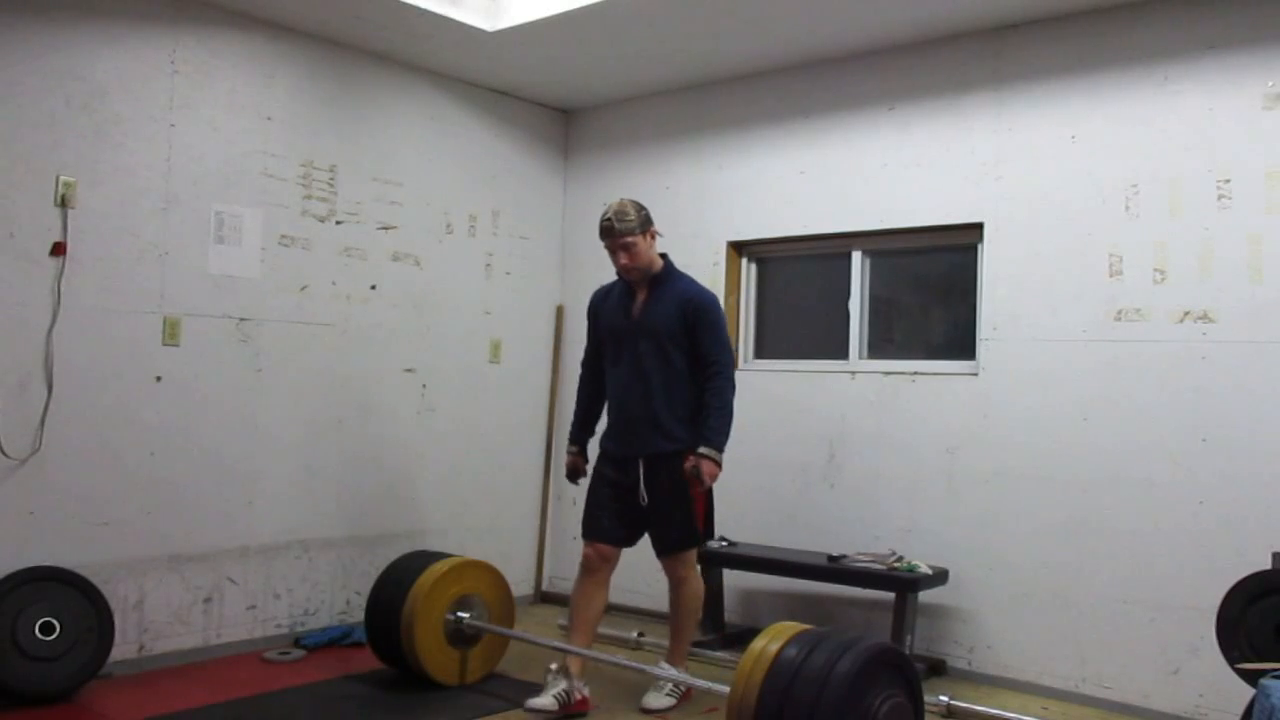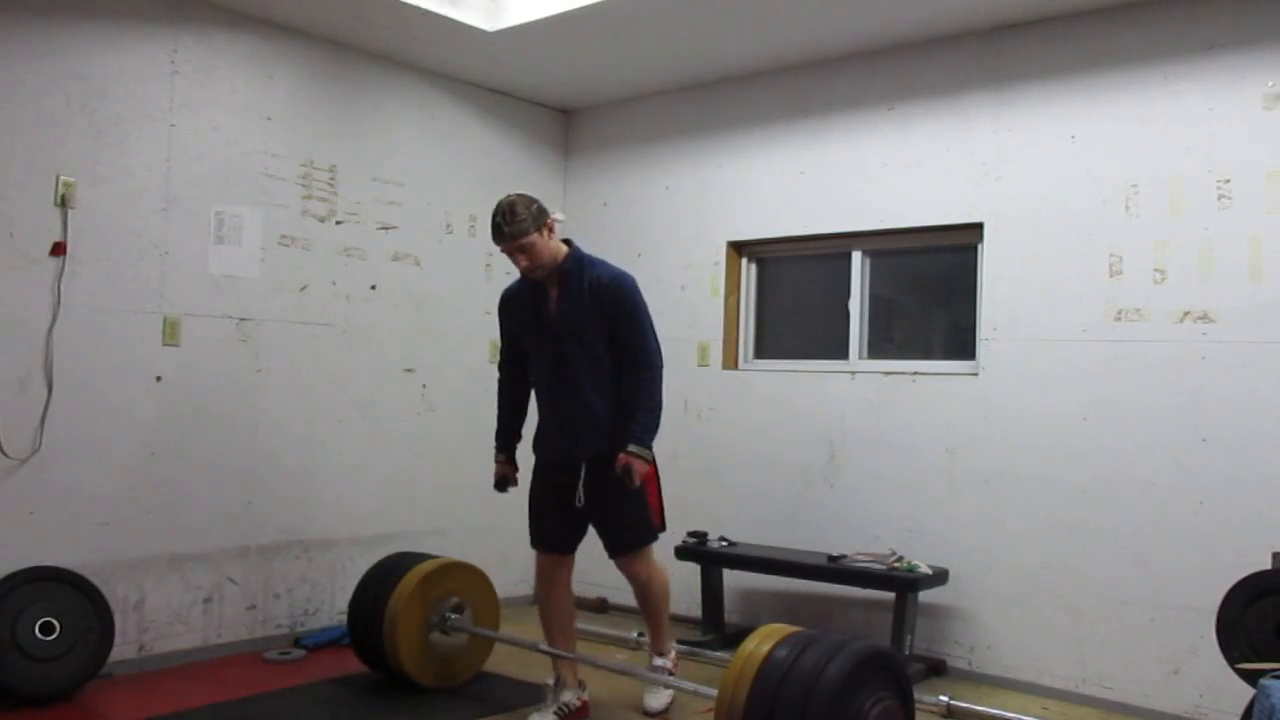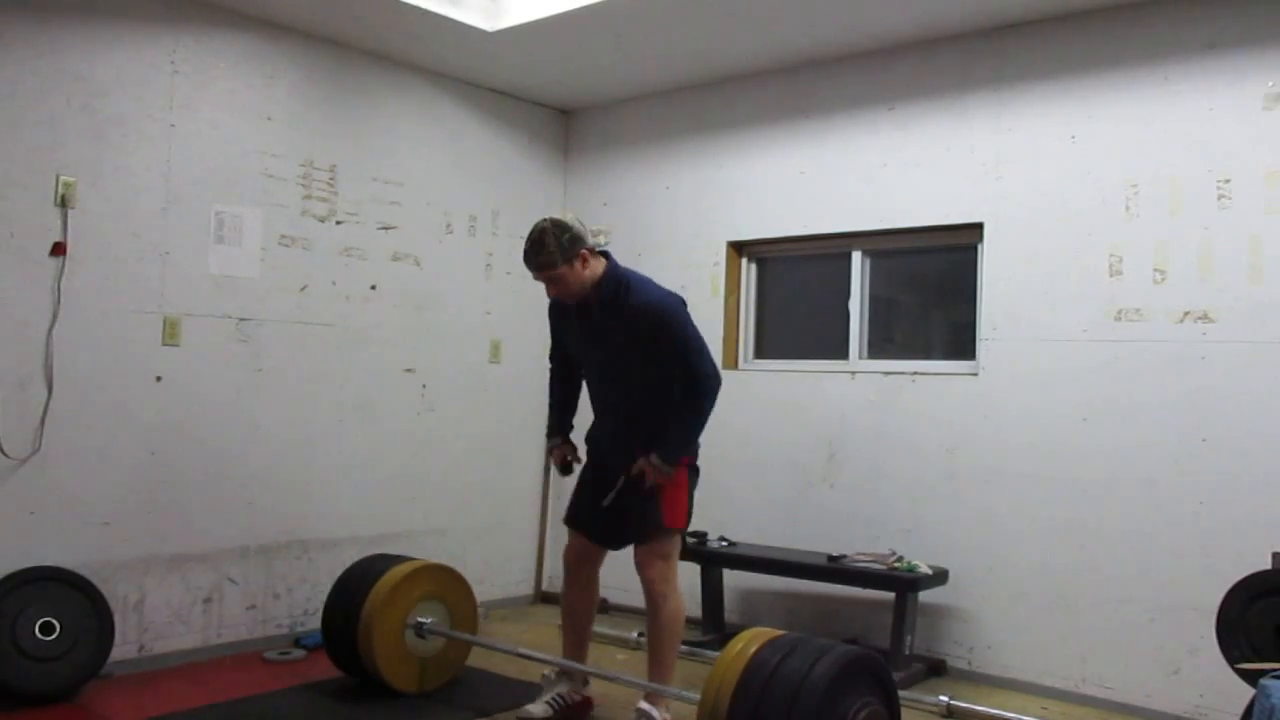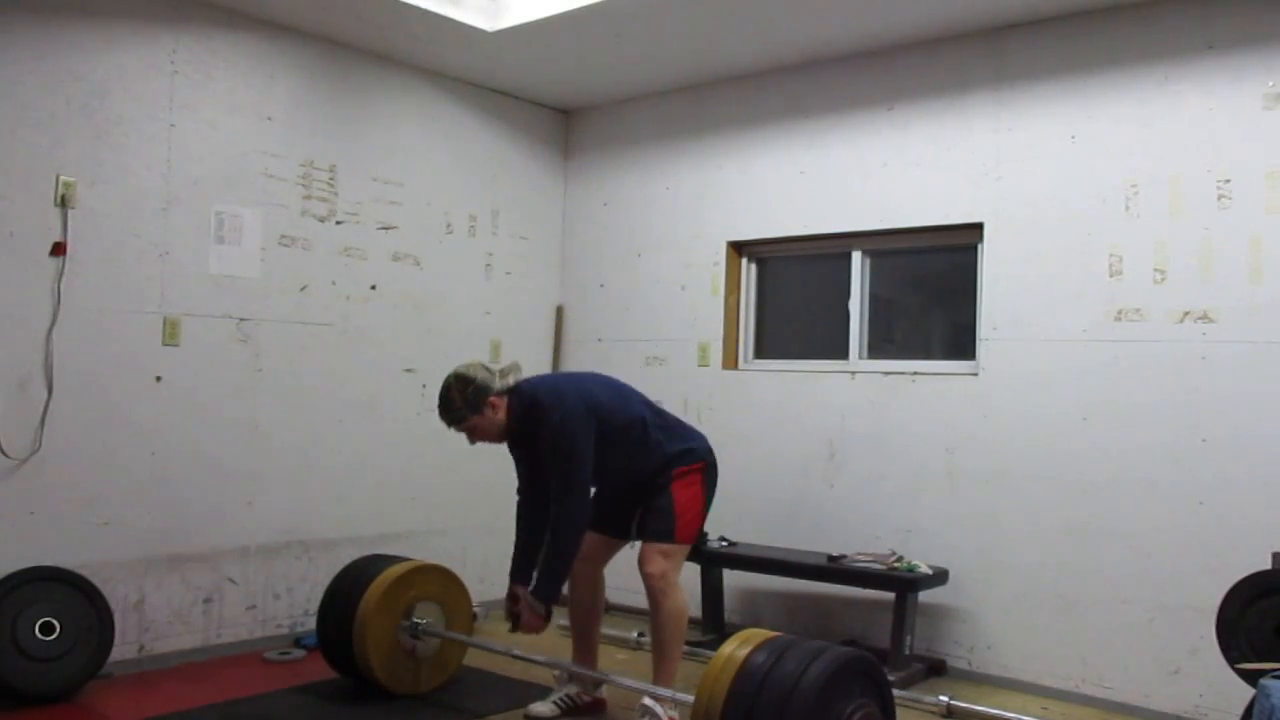
dt=0.7s
person 1, frame 1
left shoulder: (693, 299)
right shoulder: (604, 301)
left elbow: (719, 376)
right elbow: (593, 375)
left wrist: (710, 447)
right wrist: (576, 441)
left hip: (674, 455)
right hip: (618, 453)
left knee: (681, 564)
right knee: (594, 559)
left ankle: (676, 672)
person 1, frame 2
left shoulder: (610, 285)
right shoulder: (515, 301)
left elbow: (646, 366)
right elbow: (513, 377)
left wrist: (639, 444)
right wrist: (504, 447)
left hip: (615, 451)
right hip: (555, 453)
left knee: (636, 561)
right knee: (551, 565)
left ankle: (663, 656)
person 1, frame 3
left shoulder: (652, 305)
right shoulder: (565, 308)
left elbow: (703, 382)
left wrist: (667, 455)
right wrist: (559, 433)
left hip: (663, 454)
right hip: (608, 451)
left knee: (656, 570)
right knee: (579, 557)
person 1, frame 4
left shoulder: (559, 410)
right shoulder: (522, 419)
left elbow: (571, 505)
right elbow: (535, 500)
left wrist: (542, 597)
right wrist: (520, 579)
left hip: (680, 464)
left knee: (656, 569)
right knee: (583, 560)
right ankle: (584, 686)
